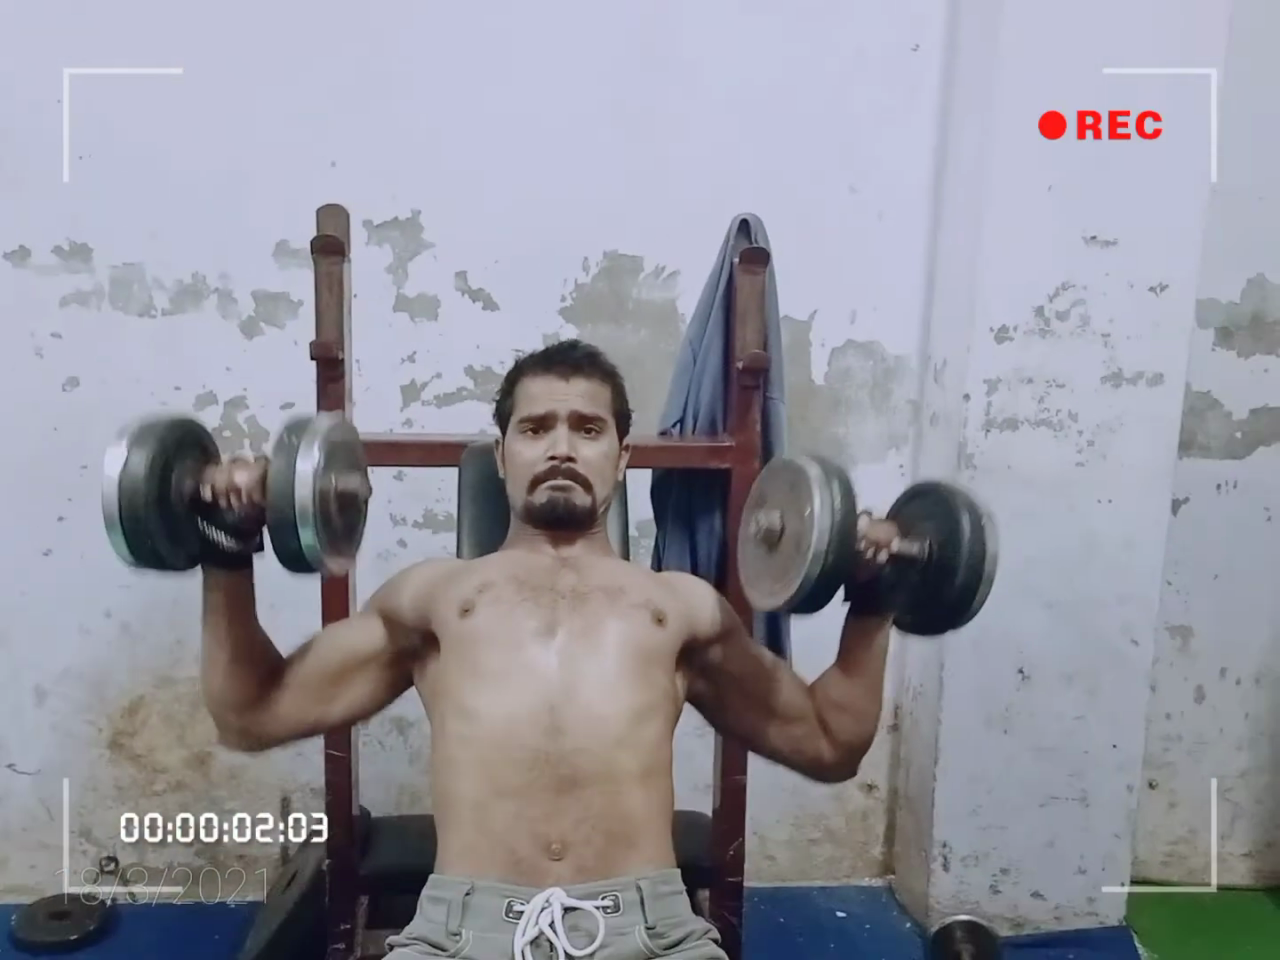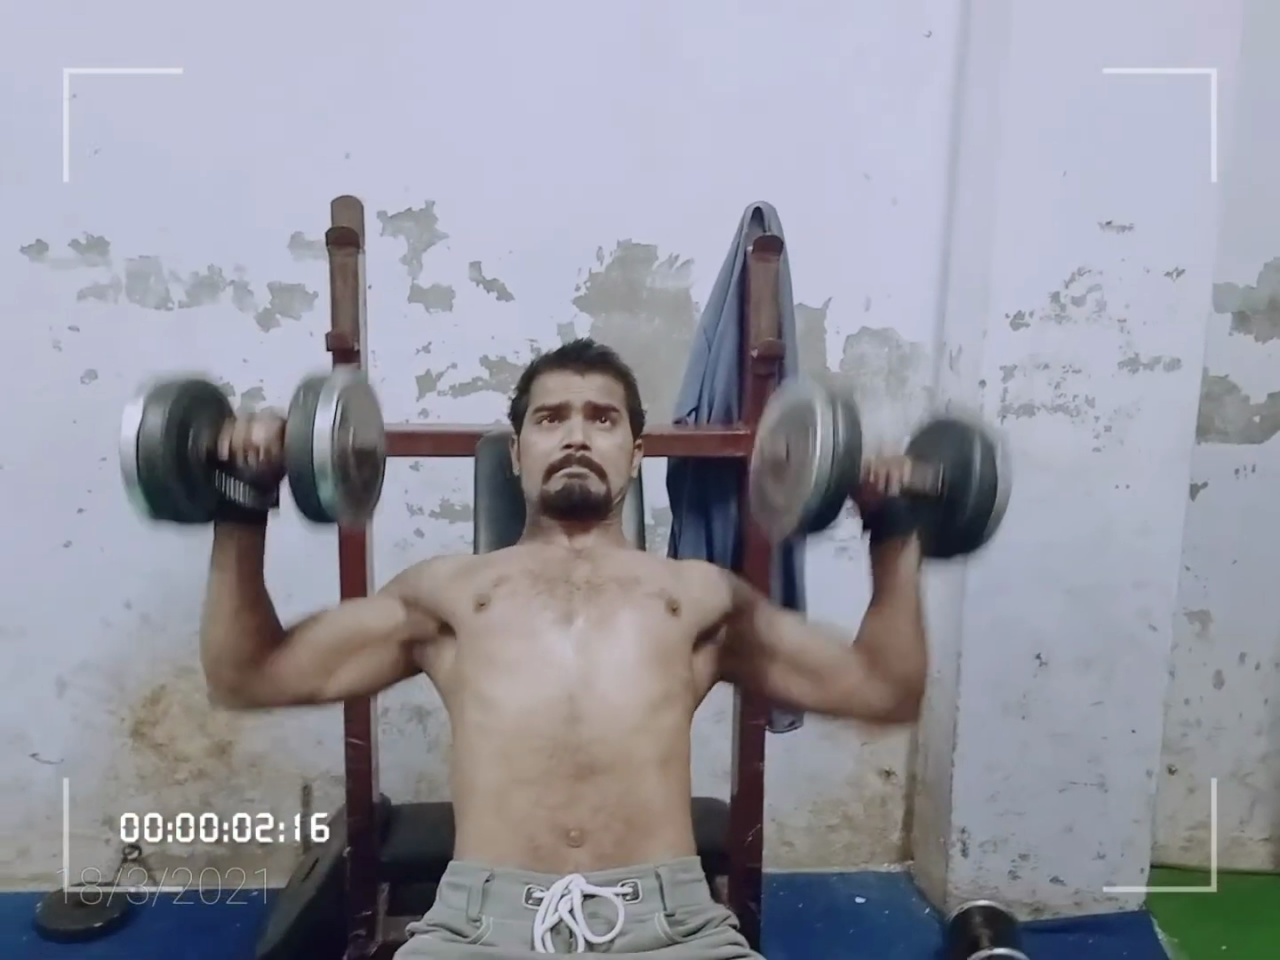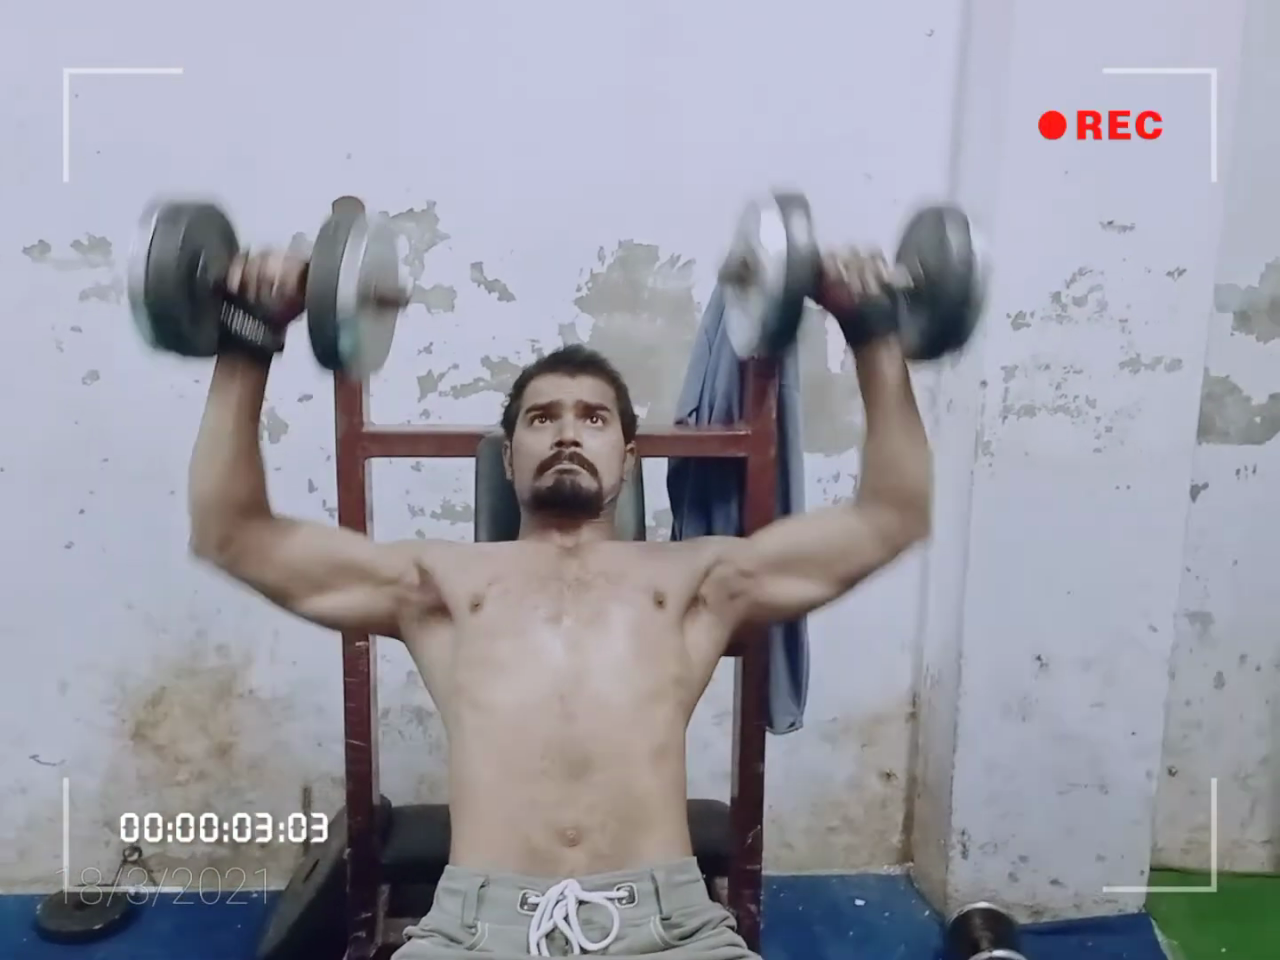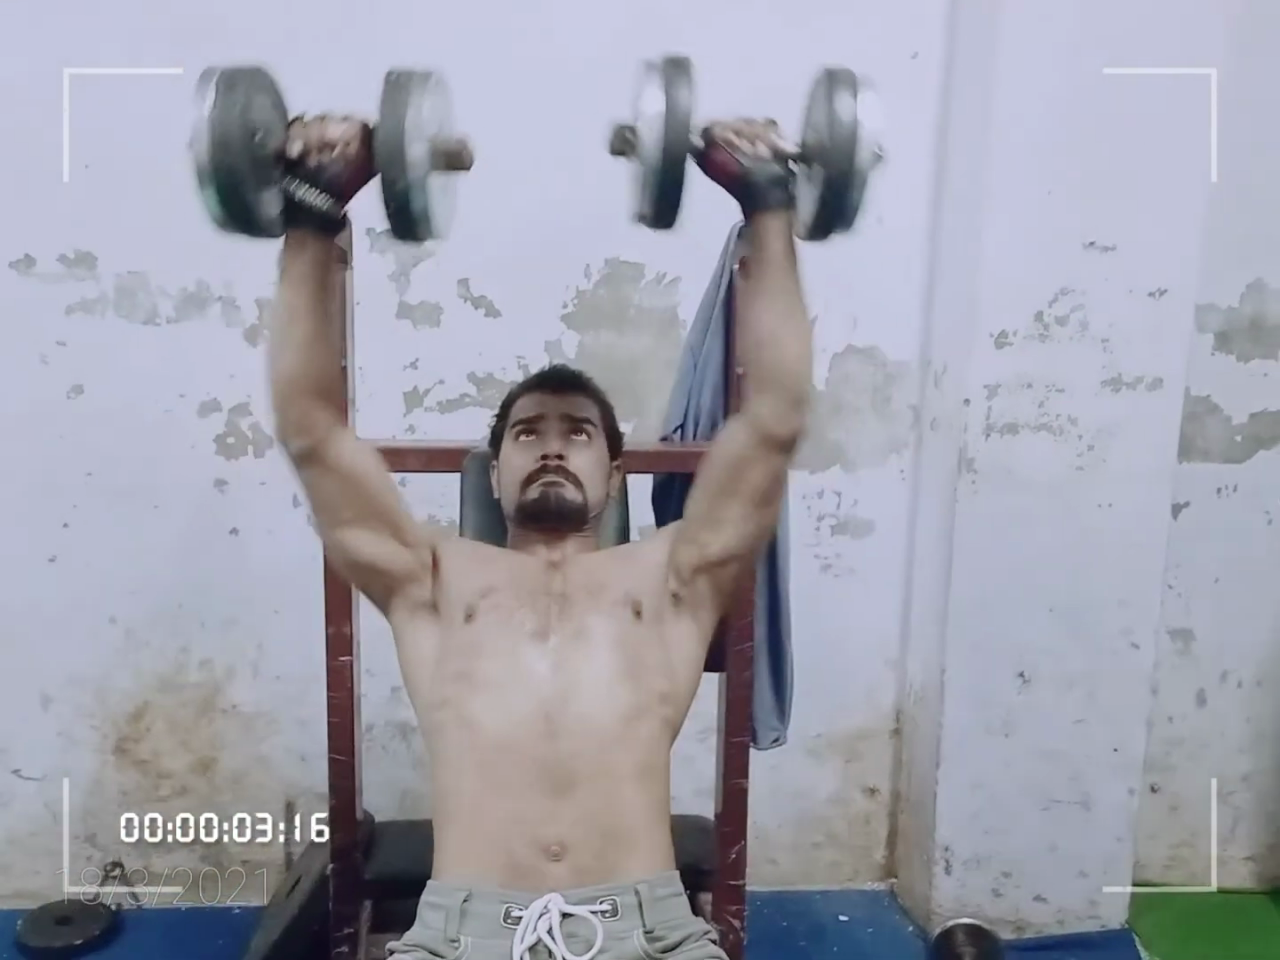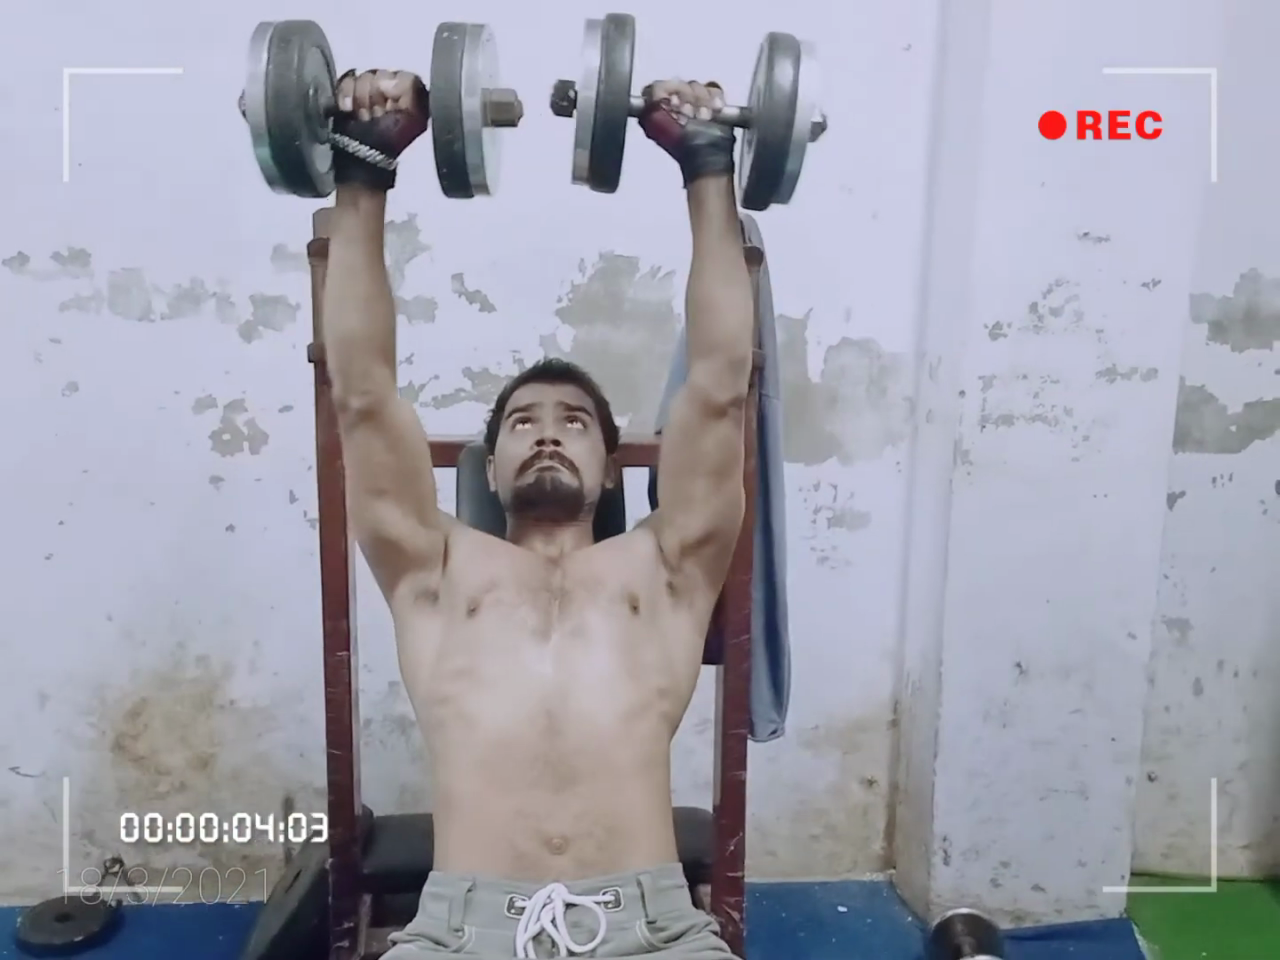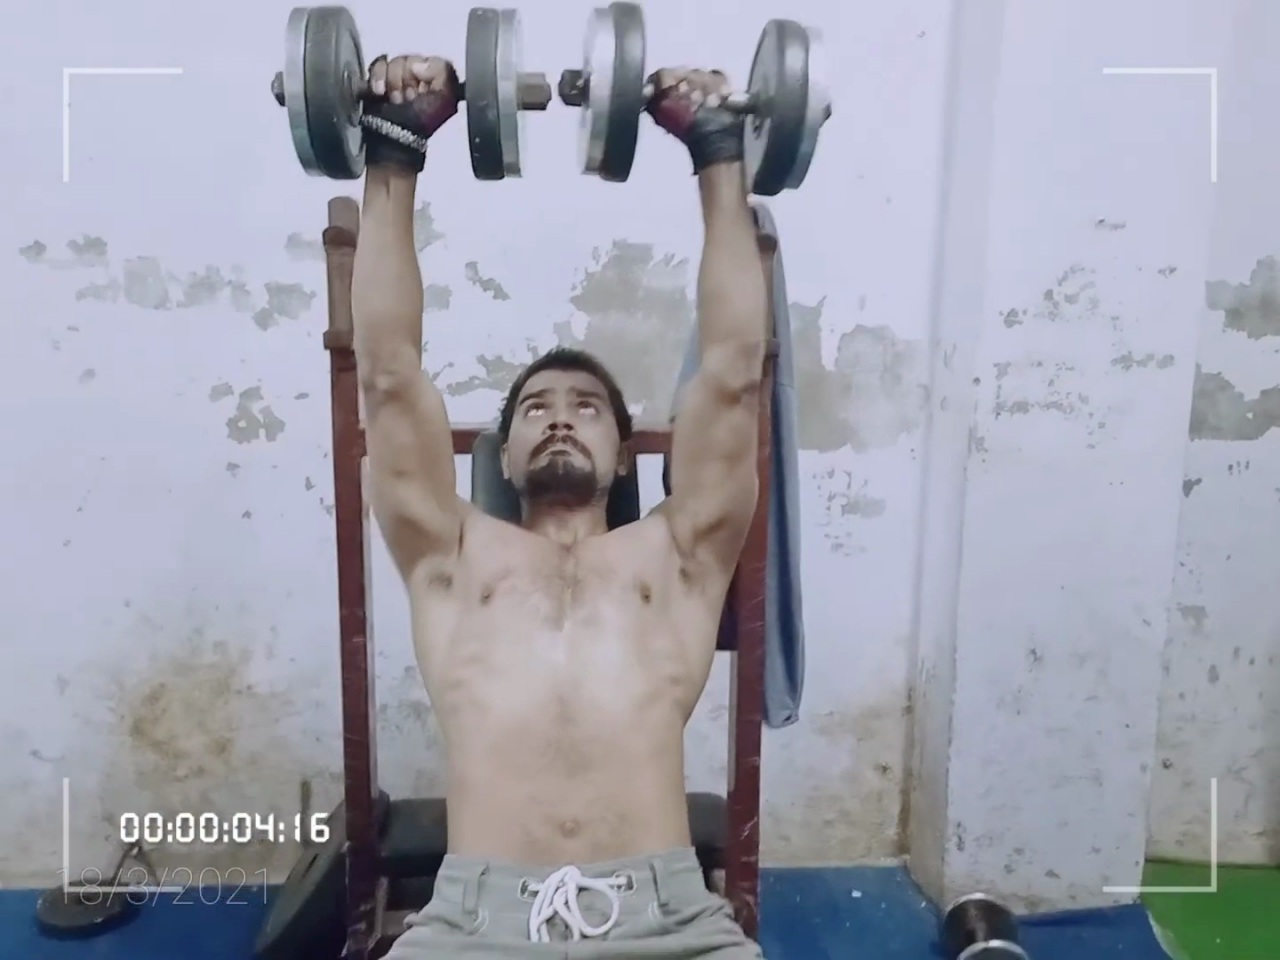
dt=0.5s
person 1, frame 1
left shoulder: (683, 604)
right shoulder: (431, 593)
left elbow: (829, 747)
right elbow: (251, 719)
left wrist: (869, 603)
right wrist: (229, 552)
person 1, frame 2
left shoulder: (699, 593)
right shoulder: (446, 589)
left elbow: (886, 693)
right elbow: (245, 678)
left wrist: (892, 531)
right wrist: (244, 506)
person 1, frame 3
left shoulder: (691, 580)
right shoulder: (442, 581)
left elbow: (891, 515)
right elbow: (231, 531)
left wrist: (873, 333)
right wrist: (249, 338)
person 1, frame 4
left shoulder: (667, 578)
right shoulder: (435, 578)
left elbow: (775, 418)
right elbow: (310, 427)
left wrist: (767, 209)
right wrist: (313, 214)
person 1, frame 5
left shoulder: (662, 570)
right shoulder: (438, 571)
left elbow: (717, 385)
right elbow: (364, 390)
left wrist: (707, 170)
right wrist: (362, 172)
person 1, frame 6
left shoulder: (675, 557)
right shoulder: (453, 555)
left elbow: (731, 374)
right elbow: (389, 373)
left wrist: (719, 157)
right wrist: (393, 156)
